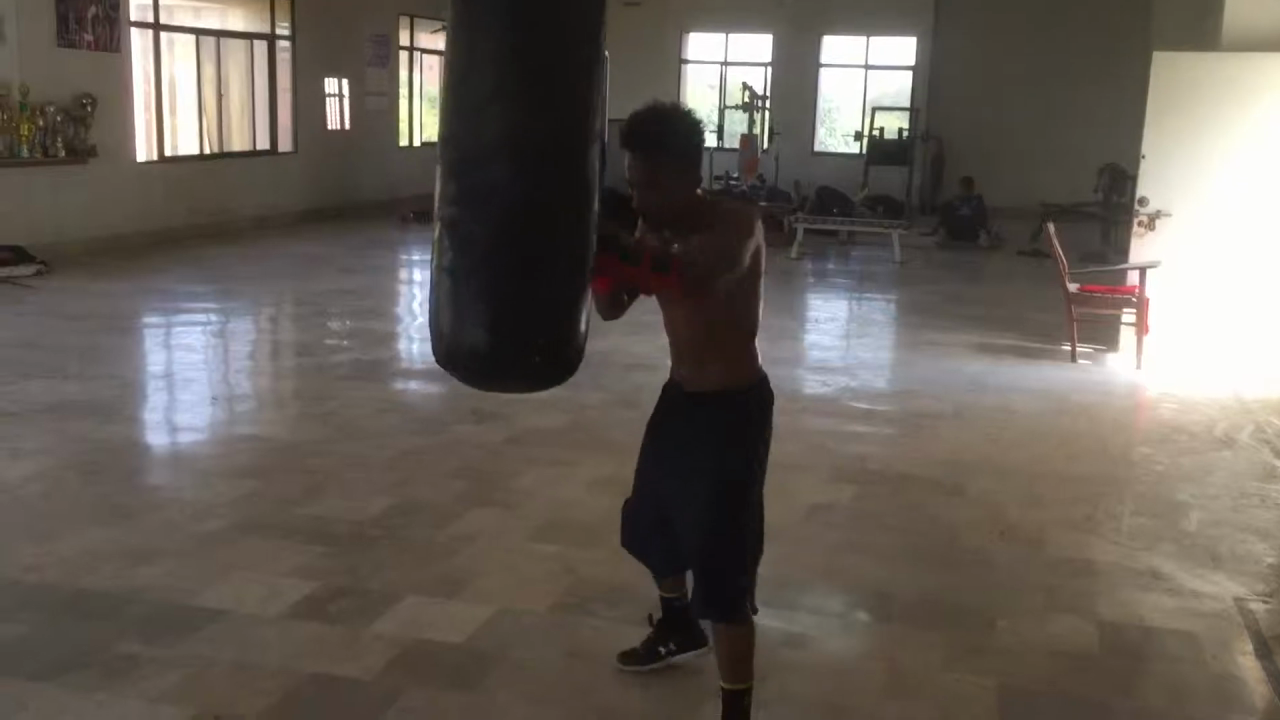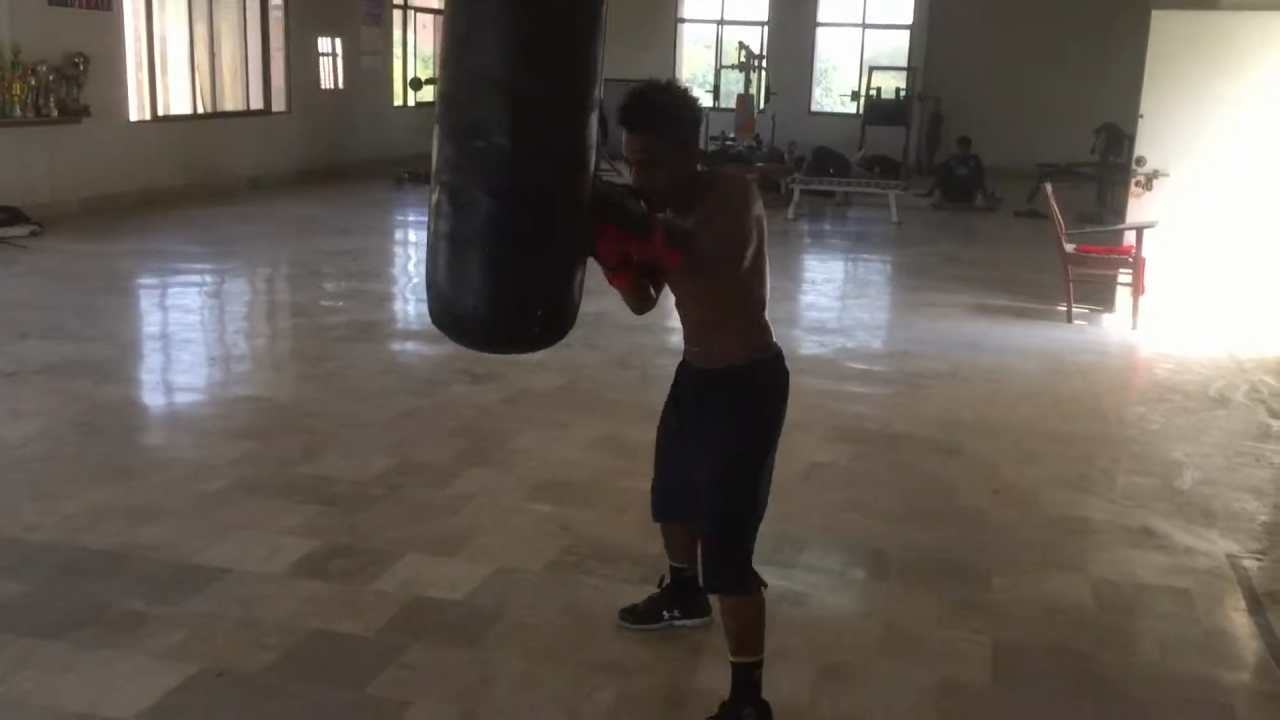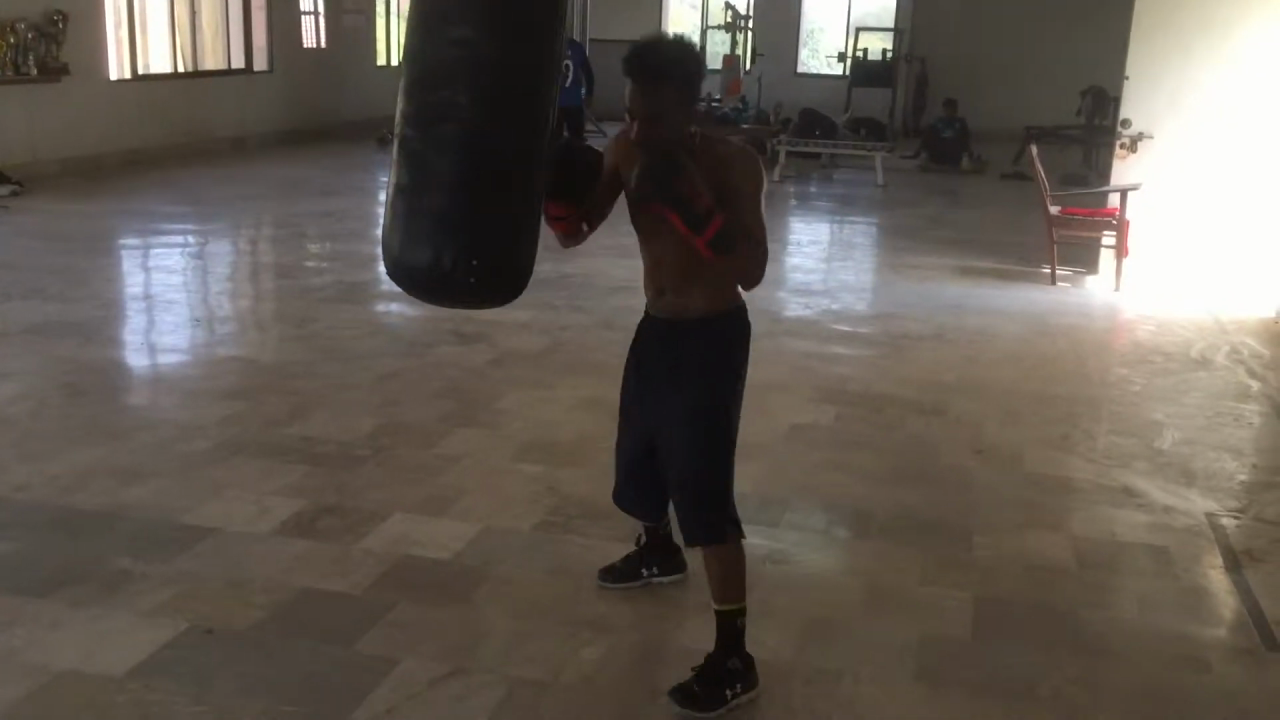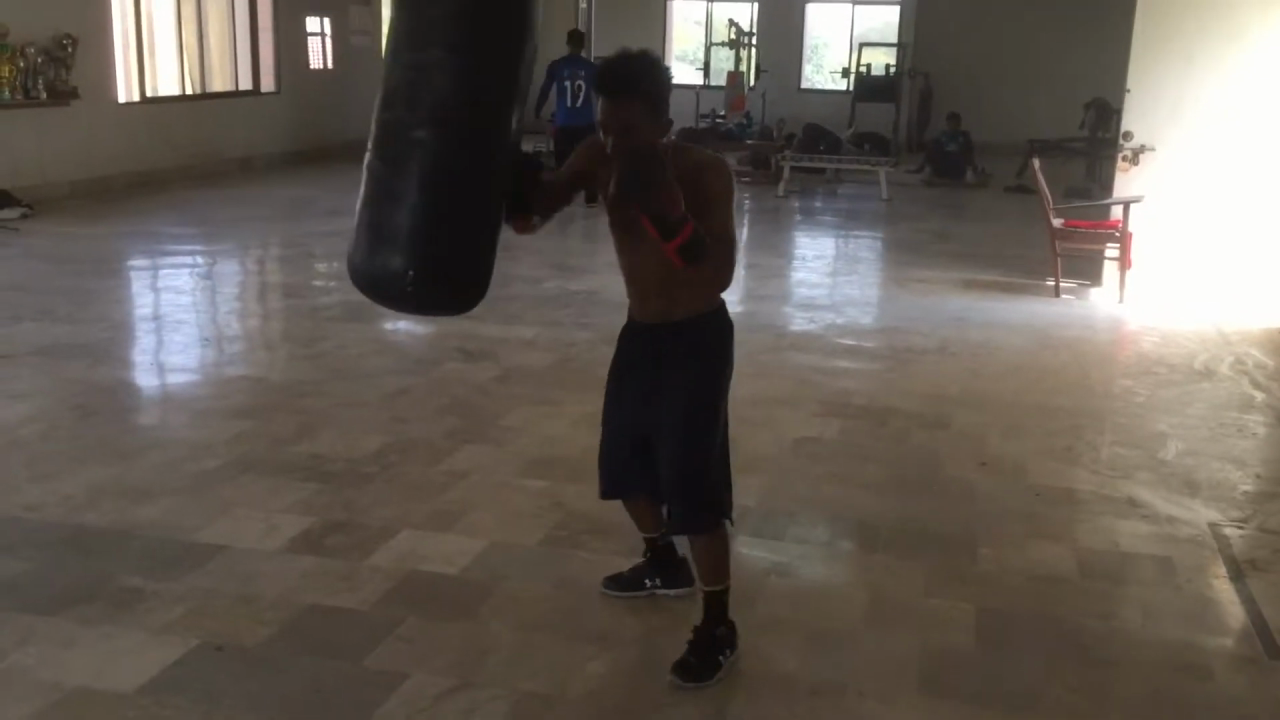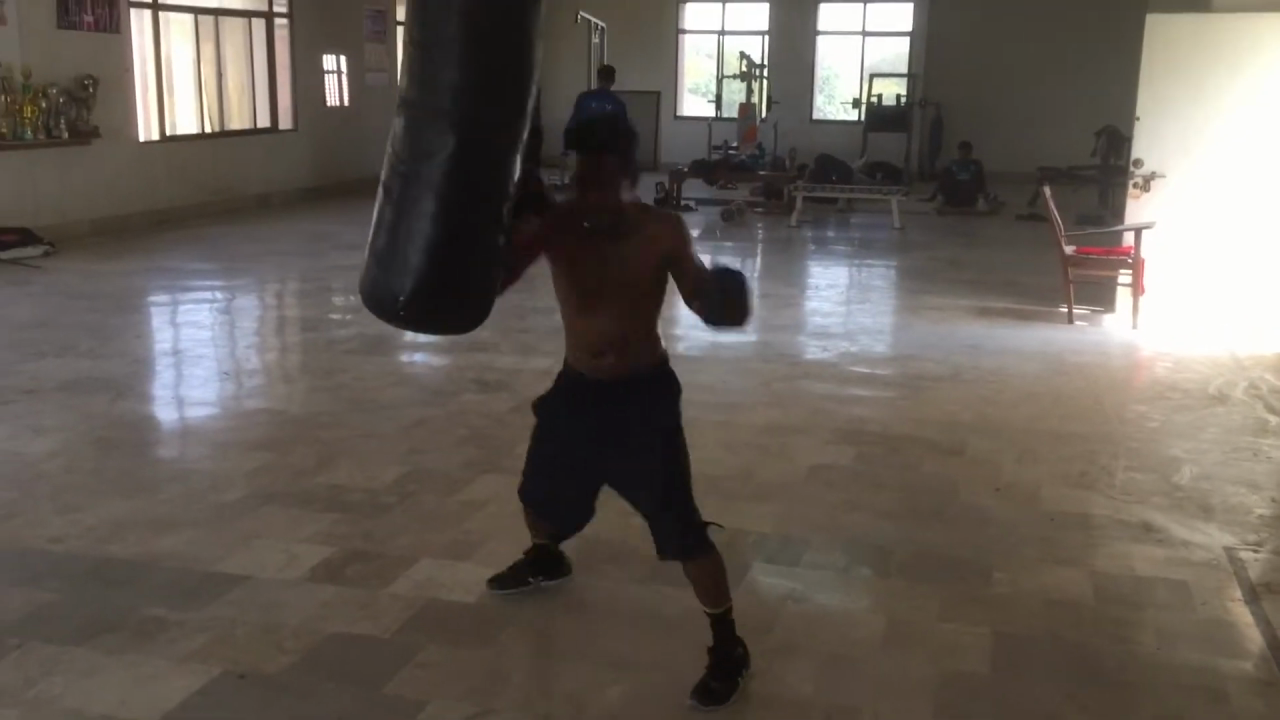
dt=0.4s
person 1, frame 1
left shoulder: (735, 223)
right shoulder: (652, 225)
left elbow: (710, 286)
right elbow: (610, 309)
left wrist: (629, 252)
left hip: (734, 410)
right hip: (679, 398)
left knee: (720, 571)
right knee: (648, 522)
right ankle: (675, 628)
person 1, frame 2
left shoulder: (732, 195)
right shoulder: (658, 205)
left elbow: (722, 270)
right elbow: (640, 303)
left wrist: (634, 224)
right wrist: (614, 243)
left hip: (749, 383)
right hip: (695, 374)
left knee: (726, 545)
right knee: (674, 494)
right ankle: (682, 594)
person 1, frame 3
left shoulder: (733, 163)
right shoulder: (627, 151)
left elbow: (750, 272)
right elbow: (574, 235)
left wrist: (695, 205)
left hip: (715, 339)
right hip: (655, 332)
left knee: (705, 495)
right knee: (640, 460)
left ankle: (732, 659)
right ankle: (658, 551)
person 1, frame 4
left shoulder: (706, 172)
right shoulder: (599, 157)
left elbow: (720, 277)
right elbow: (530, 219)
left wrist: (670, 212)
right wrist: (524, 197)
left hip: (698, 340)
right hip: (640, 333)
left knee: (694, 486)
right knee: (625, 465)
left ankle: (717, 628)
right ankle: (664, 563)
person 1, frame 5
left shoulder: (661, 229)
right shoulder: (552, 222)
left elbow: (706, 304)
left wrist: (722, 289)
right wrist: (511, 228)
left hip: (647, 390)
right hip: (578, 389)
left knee: (678, 526)
right knee: (543, 494)
left ankle: (728, 649)
right ankle: (544, 559)
